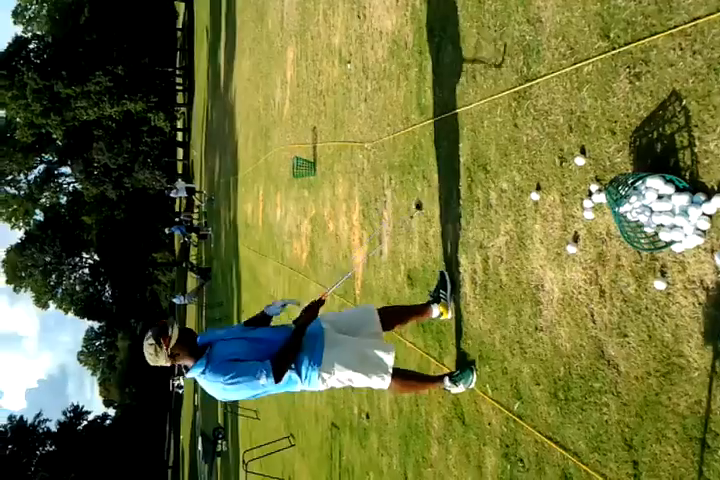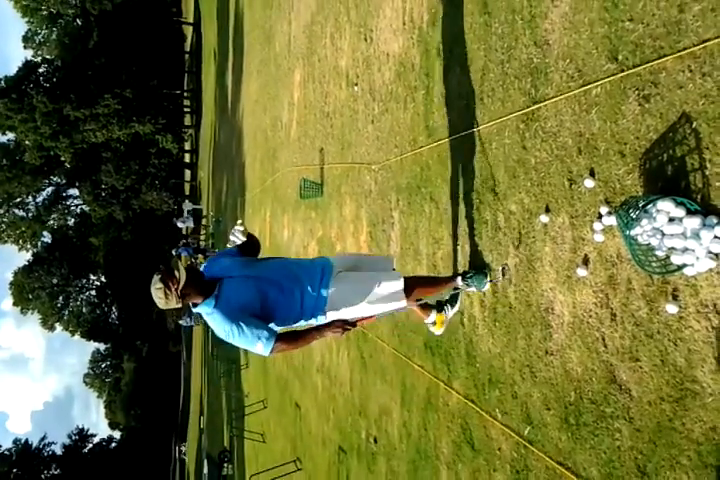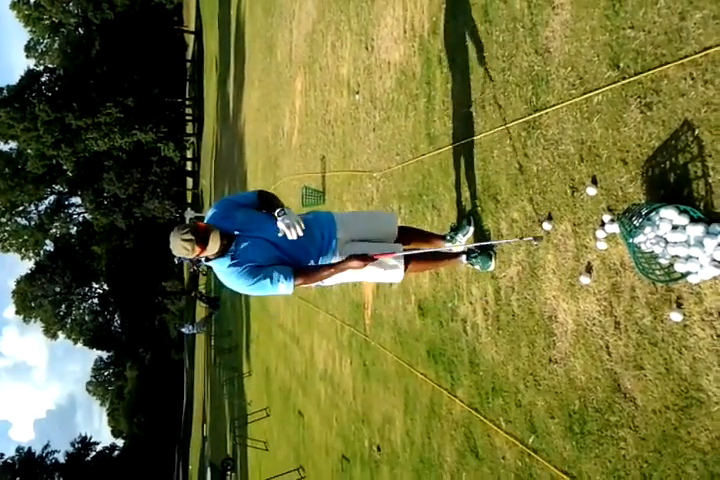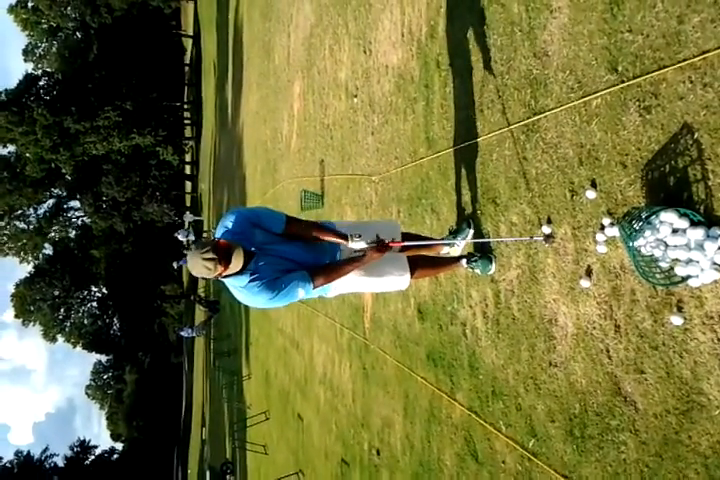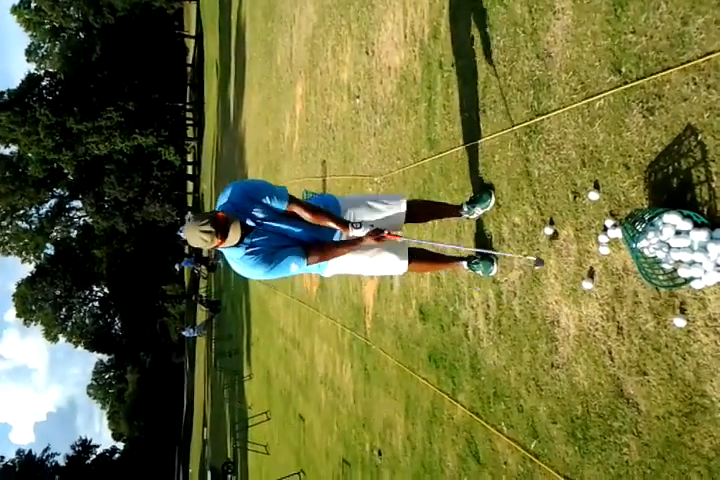
dt=1s
person 1, frame 1
left shoulder: (205, 340)
right shoulder: (219, 380)
right elbow: (277, 373)
left wrist: (267, 313)
right wrist: (300, 326)
left hip: (317, 330)
right hip: (320, 364)
left knee: (381, 317)
right knee: (388, 375)
left ankle: (434, 308)
right ankle: (447, 382)
person 1, frame 2
left shoulder: (212, 266)
right shoulder: (225, 320)
left elbow: (251, 251)
right elbow: (275, 344)
right wrist: (322, 332)
left hip: (321, 269)
right hip: (326, 301)
left knee: (390, 281)
right knee: (405, 287)
left ankle: (433, 313)
right ankle: (459, 281)
person 1, frame 3
left shoulder: (219, 213)
right shoulder: (238, 275)
left elbow: (261, 196)
right elbow: (296, 280)
left wrist: (281, 212)
right wrist: (346, 266)
left hip: (325, 225)
right hip: (329, 262)
left knee: (398, 233)
right knee: (403, 262)
left ankle: (447, 242)
right ankle: (463, 257)
person 1, frame 4
left shoulder: (233, 223)
right shoulder: (257, 292)
left elbow: (297, 226)
right elbow: (317, 280)
left wrist: (349, 240)
right wrist: (366, 258)
left hip: (332, 237)
right hip: (334, 275)
left knee: (393, 240)
right knee: (408, 269)
left ankle: (445, 246)
right ankle: (463, 262)
person 1, frame 5
left shoulder: (236, 195)
right shoulder: (252, 263)
left elbow: (299, 207)
right elbow: (313, 257)
left wrist: (346, 226)
right wrist: (362, 242)
left hip: (333, 209)
right hip: (333, 252)
left knee: (408, 209)
right knee: (405, 259)
left ankle: (465, 210)
right ankle: (464, 263)
